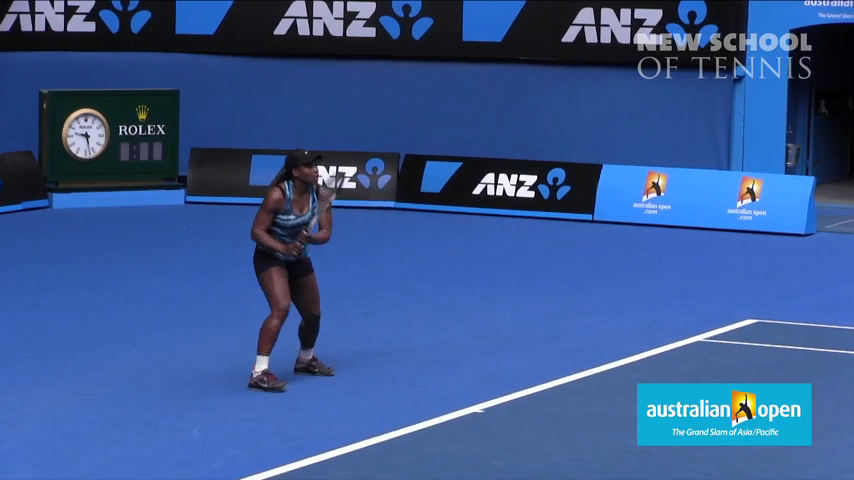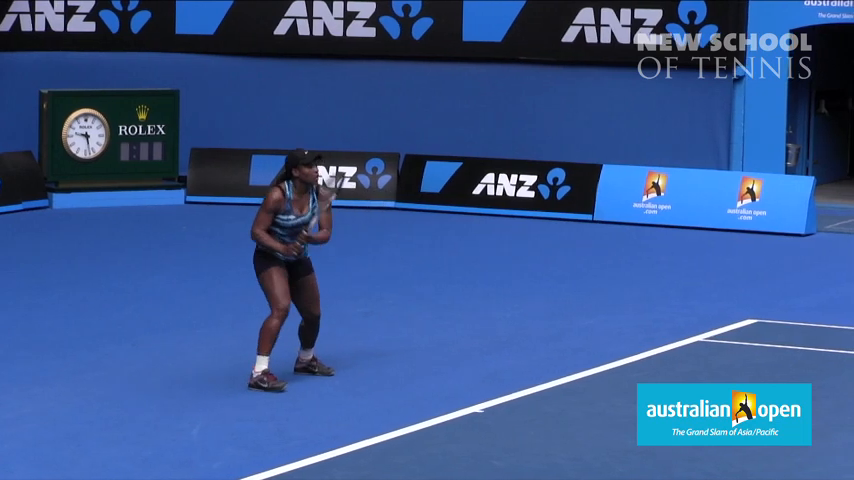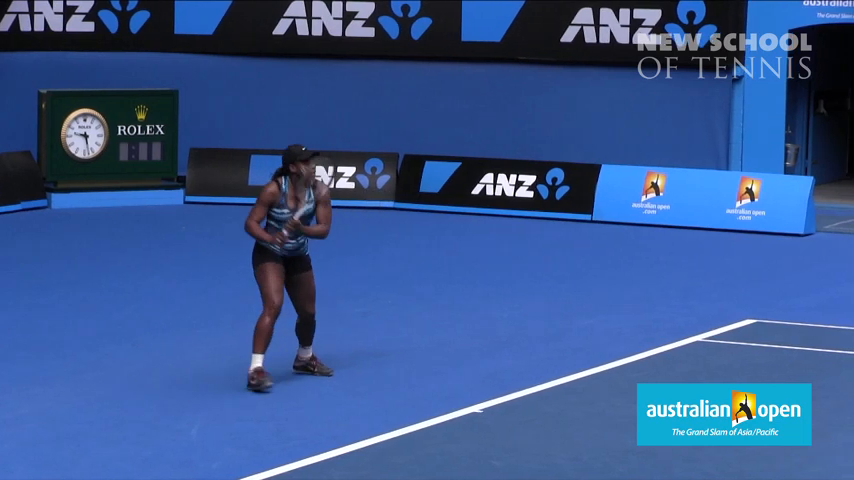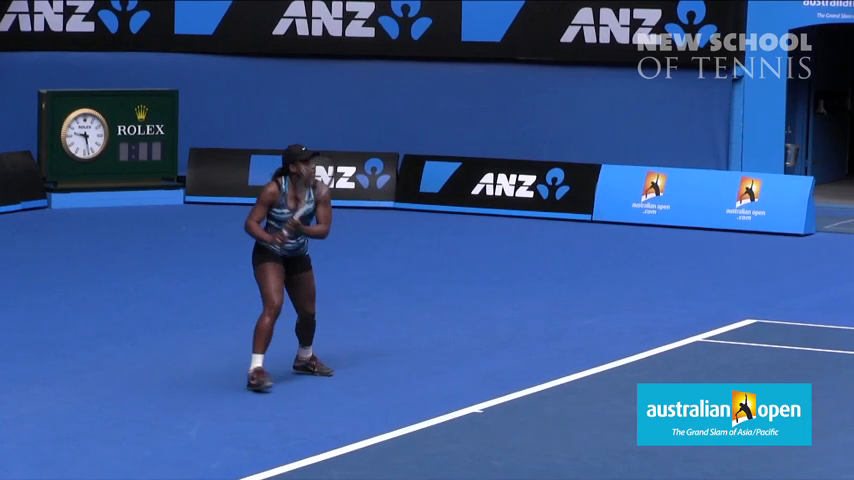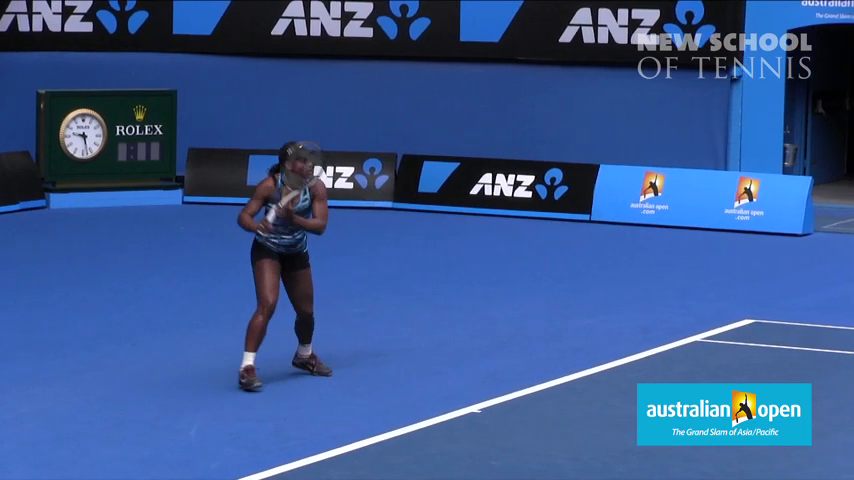
dt=0.2s
person 1, frame 1
left shoulder: (321, 195)
right shoulder: (277, 196)
left elbow: (326, 232)
right elbow: (256, 231)
left wrist: (310, 238)
right wrist: (283, 248)
left hip: (298, 259)
right hip: (270, 257)
left knee: (313, 315)
right knee: (281, 308)
left ankle: (305, 360)
right ankle: (259, 373)
person 1, frame 2
left shoulder: (320, 195)
right shoulder: (277, 195)
left elbow: (326, 233)
right elbow: (257, 231)
left wrist: (309, 238)
right wrist: (281, 247)
left hip: (299, 260)
right hip: (270, 258)
left knee: (313, 314)
right knee: (281, 308)
left ankle: (305, 359)
right ankle: (260, 372)
person 1, frame 3
left shoulder: (320, 191)
right shoulder: (273, 190)
left elbow: (324, 229)
right elbow: (250, 223)
left wrist: (302, 229)
right wrist: (270, 238)
left hip: (298, 256)
right hip: (268, 253)
left knee: (308, 313)
right knee: (273, 306)
left ankle: (305, 358)
right ankle: (256, 369)
person 1, frame 4
left shoulder: (320, 191)
right shoulder: (274, 190)
left elbow: (324, 230)
right elbow: (251, 223)
left wrist: (301, 228)
right wrist: (269, 237)
left hip: (298, 256)
right hip: (269, 254)
left knee: (307, 312)
right knee: (273, 306)
left ankle: (304, 358)
right ankle: (256, 368)
person 1, frame 5
left shoulder: (316, 188)
right shoulder: (269, 186)
left elbow: (321, 225)
right elbow: (243, 216)
left wrist: (294, 219)
right wrist: (257, 226)
left hip: (296, 252)
right hip: (267, 250)
left knee: (306, 312)
right knee: (267, 305)
left ankle: (305, 356)
right ankle: (247, 366)
